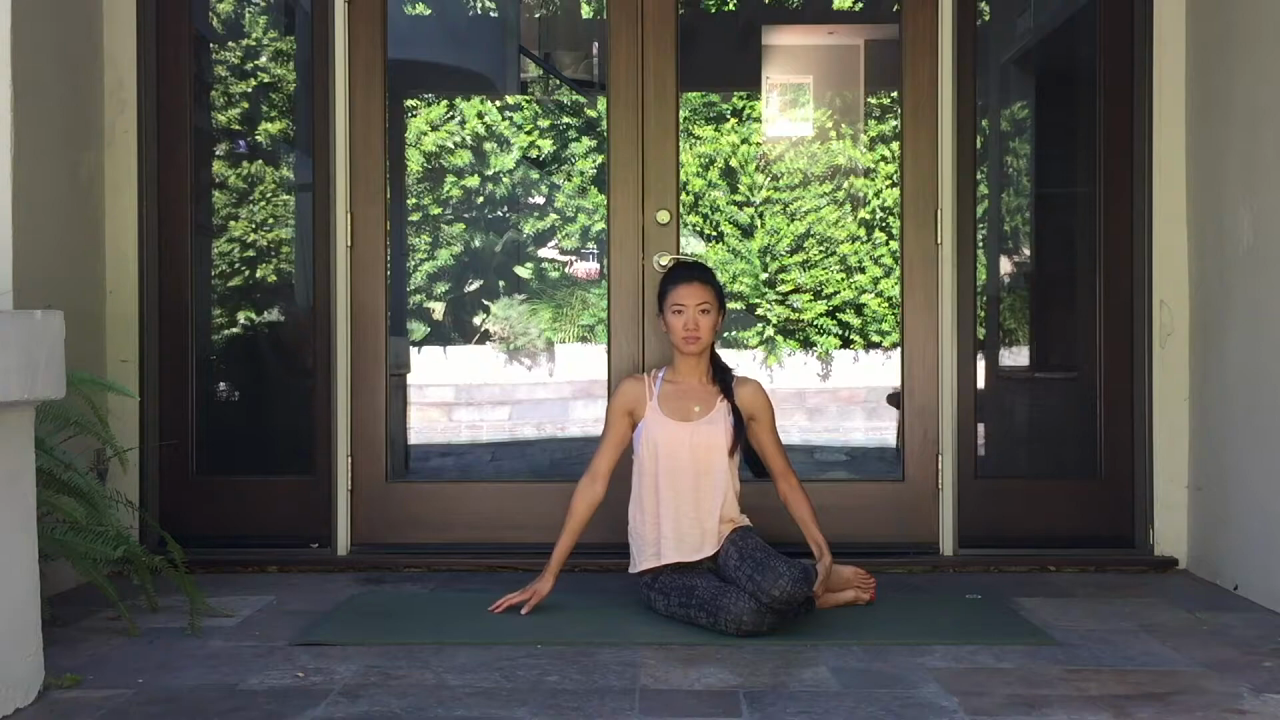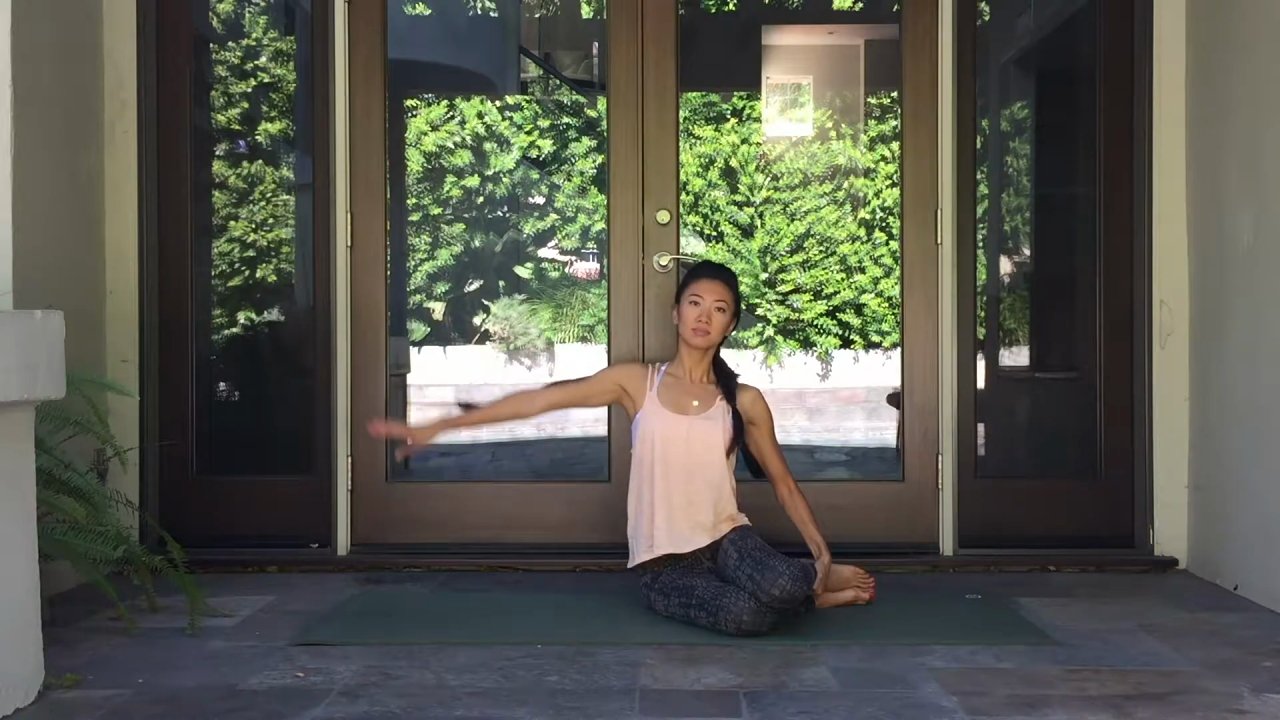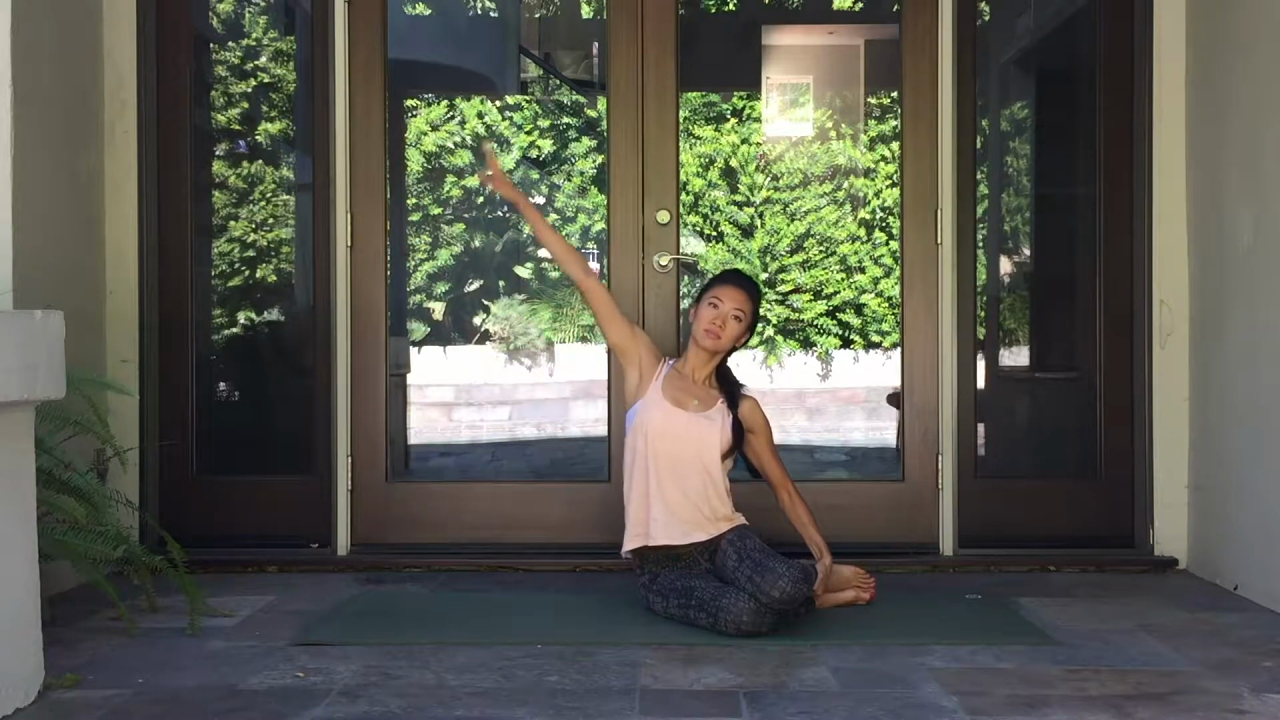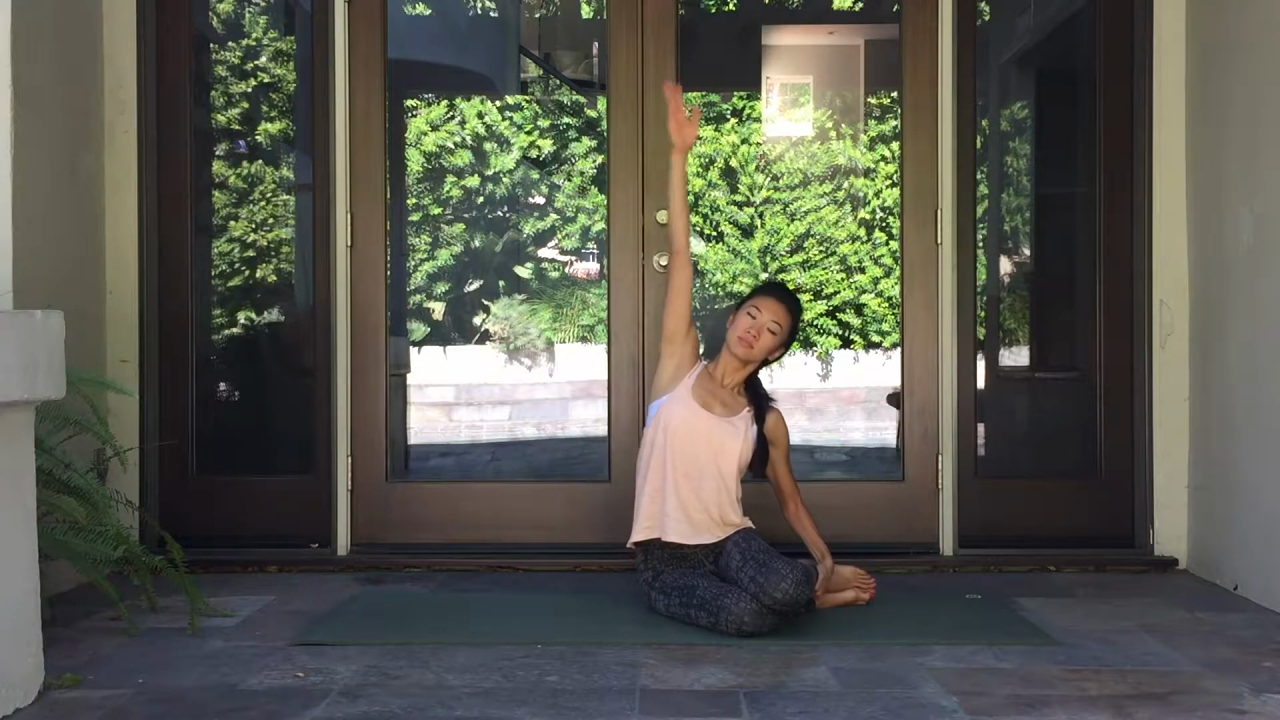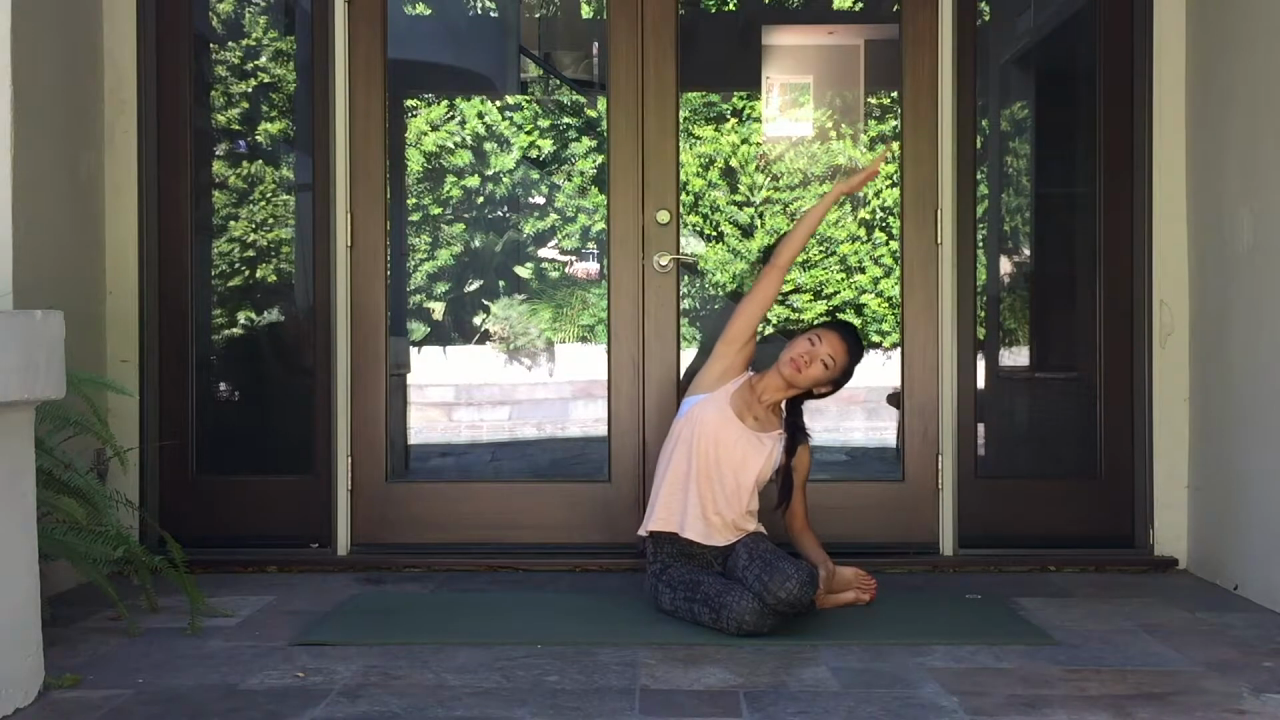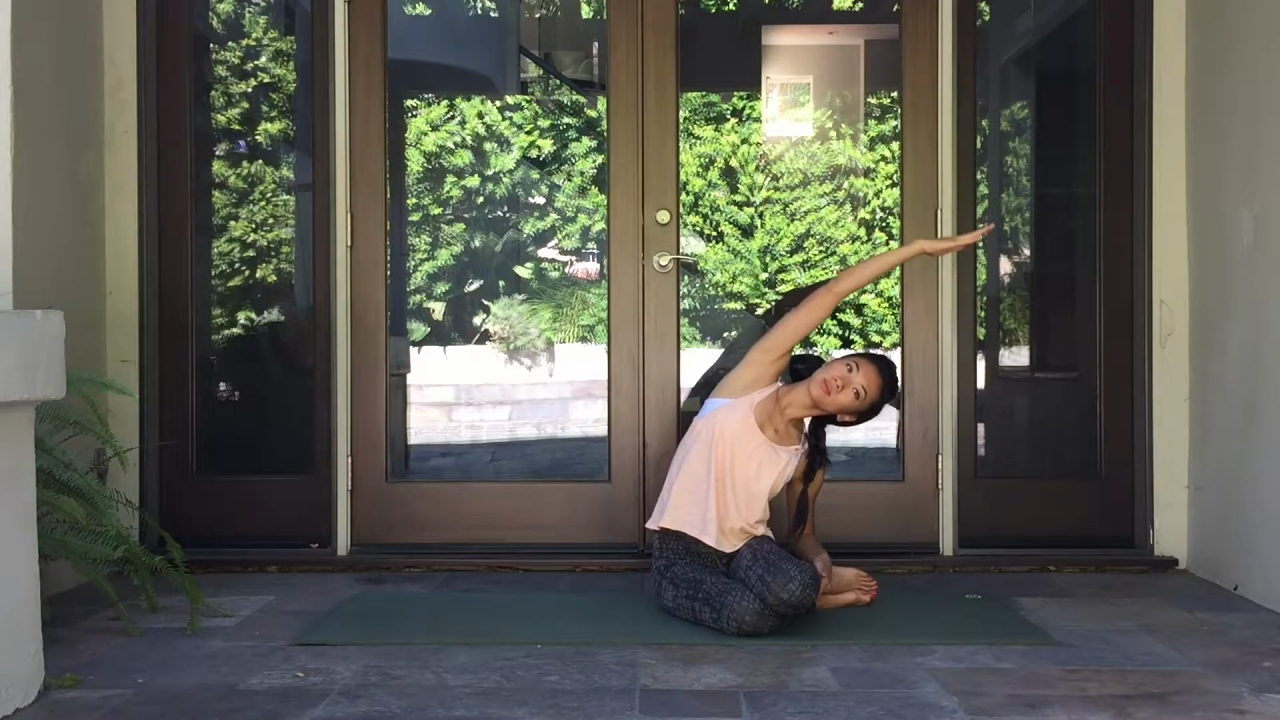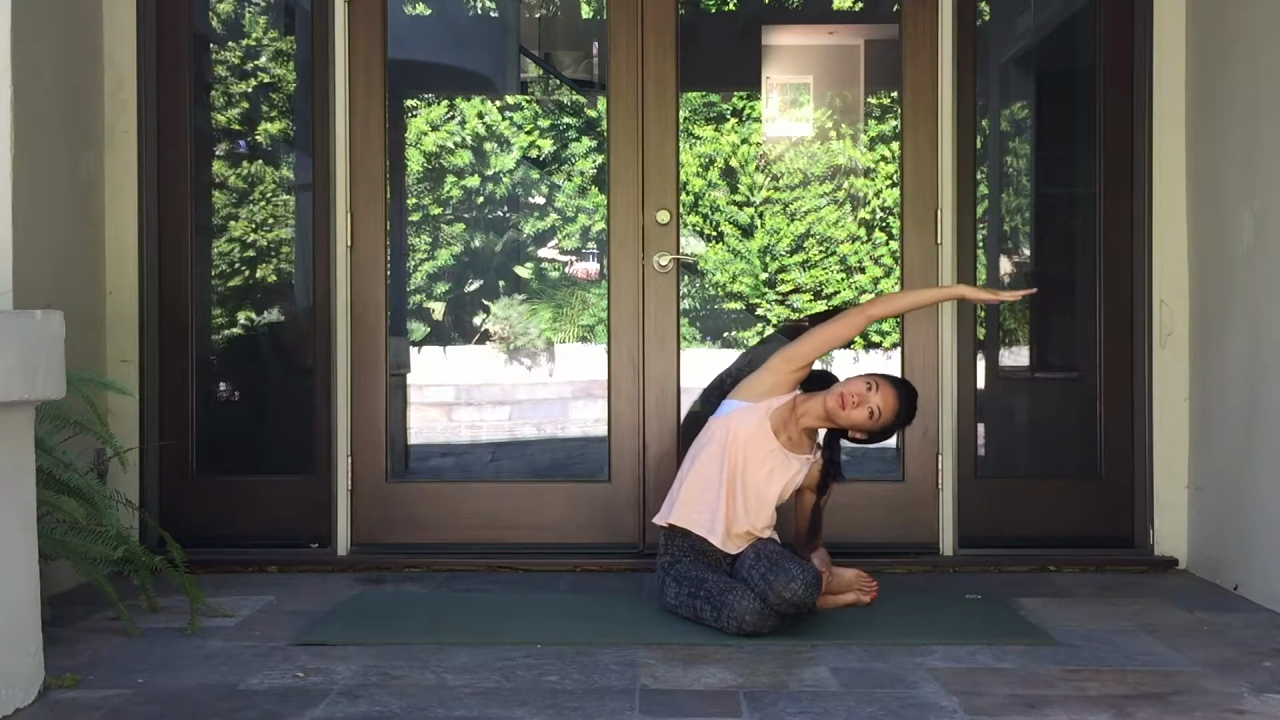
dt=0.5s
person 1, frame 1
left shoulder: (745, 395)
right shoulder: (635, 393)
left elbow: (784, 479)
right elbow: (594, 481)
left wrist: (823, 552)
right wrist: (550, 572)
left hip: (728, 541)
right hip: (662, 567)
left knee: (782, 587)
right knee: (746, 616)
left ankle: (819, 577)
right ankle: (813, 592)
person 1, frame 2
left shoulder: (744, 401)
right shoulder: (636, 381)
left elbow: (783, 482)
right elbow: (538, 400)
left wrist: (823, 553)
right wrist: (439, 426)
left hip: (727, 539)
right hip: (662, 564)
left knee: (783, 585)
right knee: (745, 614)
left ankle: (815, 578)
right ankle: (814, 592)
person 1, frame 3
left shoulder: (743, 411)
right shoulder: (645, 367)
left elbow: (782, 487)
right elbow: (586, 280)
left wrist: (825, 558)
right wrist: (519, 200)
left hip: (725, 538)
right hip: (660, 555)
left knee: (779, 587)
right knee: (743, 617)
left ankle: (823, 580)
right ankle: (806, 591)
person 1, frame 4
left shoulder: (767, 421)
right shoulder: (680, 366)
left elbow: (790, 500)
right elbow: (680, 253)
left wrist: (825, 561)
right wrist: (679, 154)
left hip: (730, 540)
right hip: (666, 556)
left knee: (785, 588)
right knee: (745, 617)
left ankle: (817, 582)
right ankle: (812, 591)
person 1, frame 5
left shoulder: (793, 448)
right shoulder: (729, 369)
left elbow: (798, 526)
right elbow: (777, 268)
left wrist: (826, 565)
right wrist: (838, 191)
left hip: (739, 543)
right hip: (675, 551)
left knee: (791, 586)
right knee: (747, 615)
left ankle: (817, 586)
right ankle: (814, 592)
person 1, frame 6
left shoulder: (807, 459)
right shoulder: (757, 378)
left elbow: (803, 534)
right elbow: (831, 293)
left wrist: (821, 564)
right wrist: (919, 247)
left hip: (744, 547)
right hip: (680, 550)
left knee: (794, 588)
right knee: (748, 615)
left ankle: (814, 585)
right ankle: (815, 590)
person 1, frame 7
left shoulder: (816, 468)
right shoulder: (776, 382)
left elbow: (808, 538)
right elbow: (865, 313)
left wrist: (819, 563)
right wrist: (960, 291)
left hip: (749, 548)
right hip: (686, 547)
left knee: (797, 587)
right knee: (749, 615)
right ankle: (819, 590)
